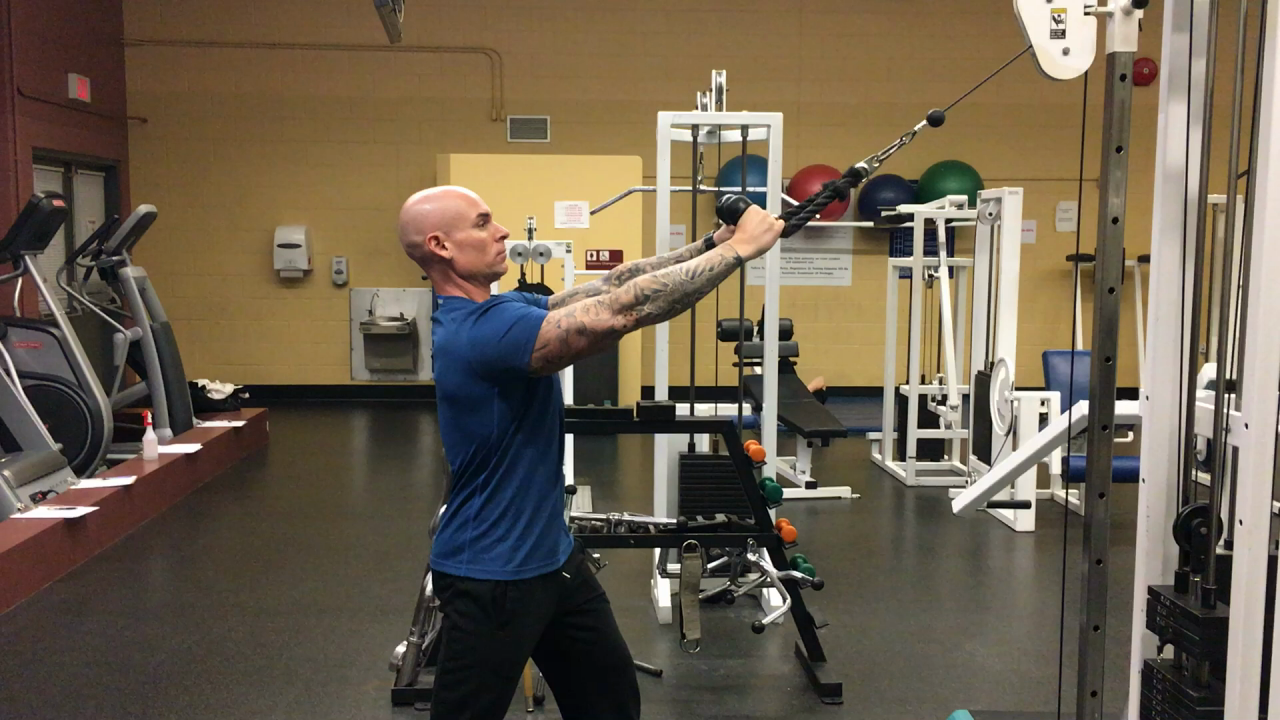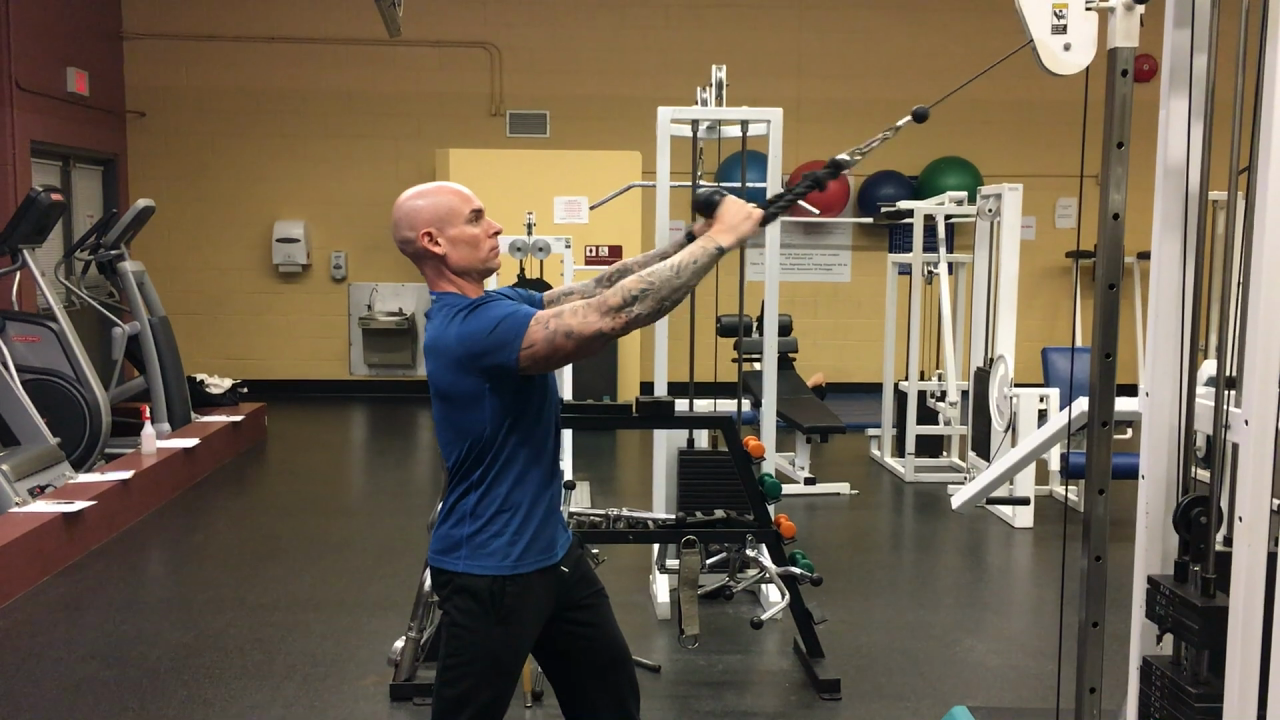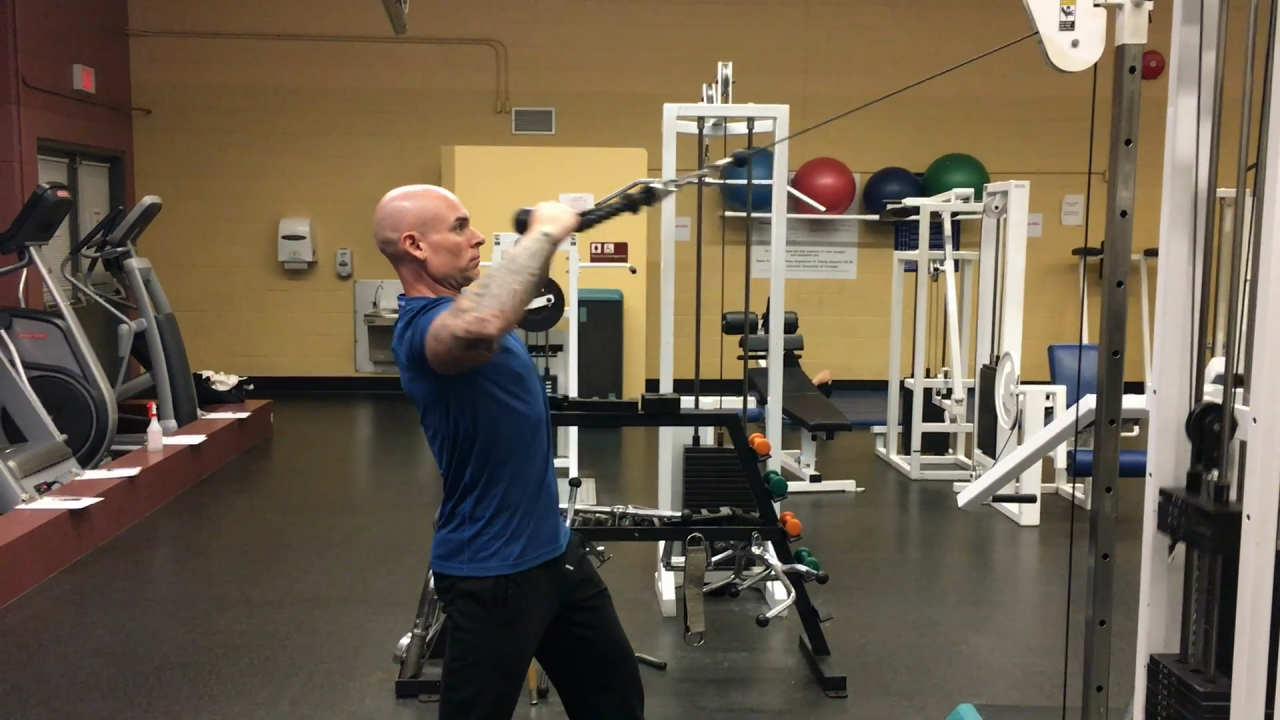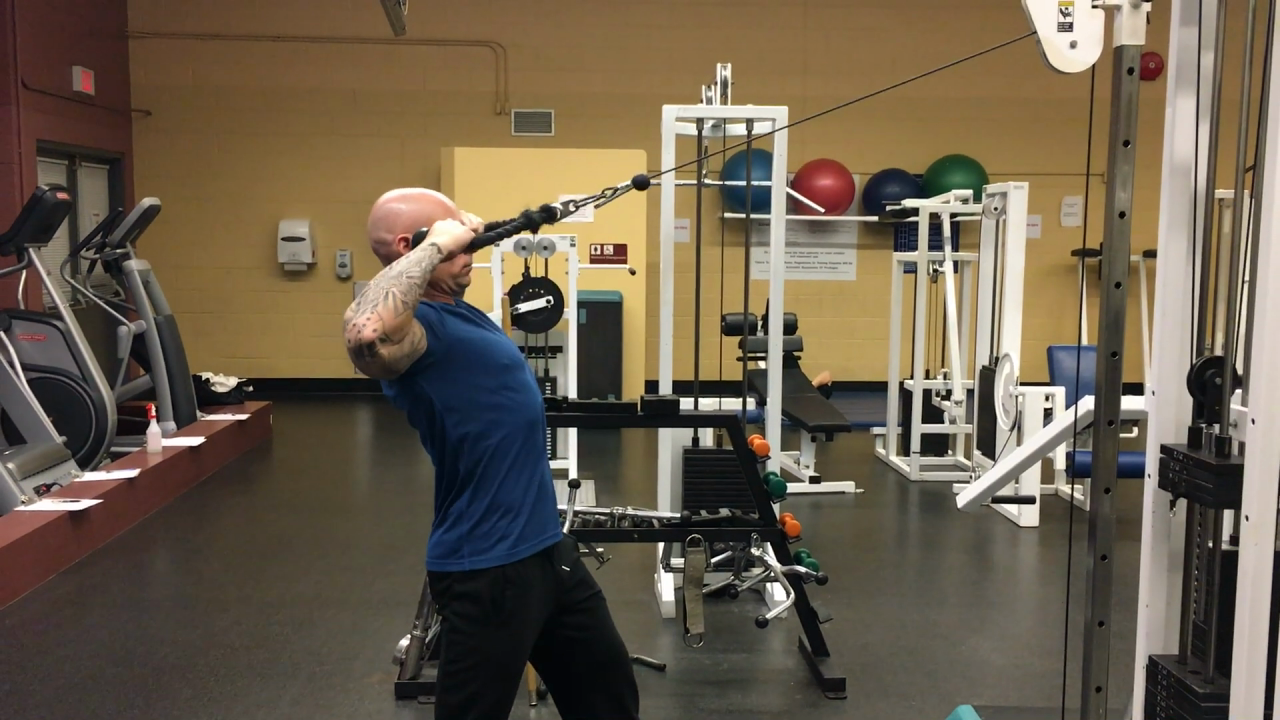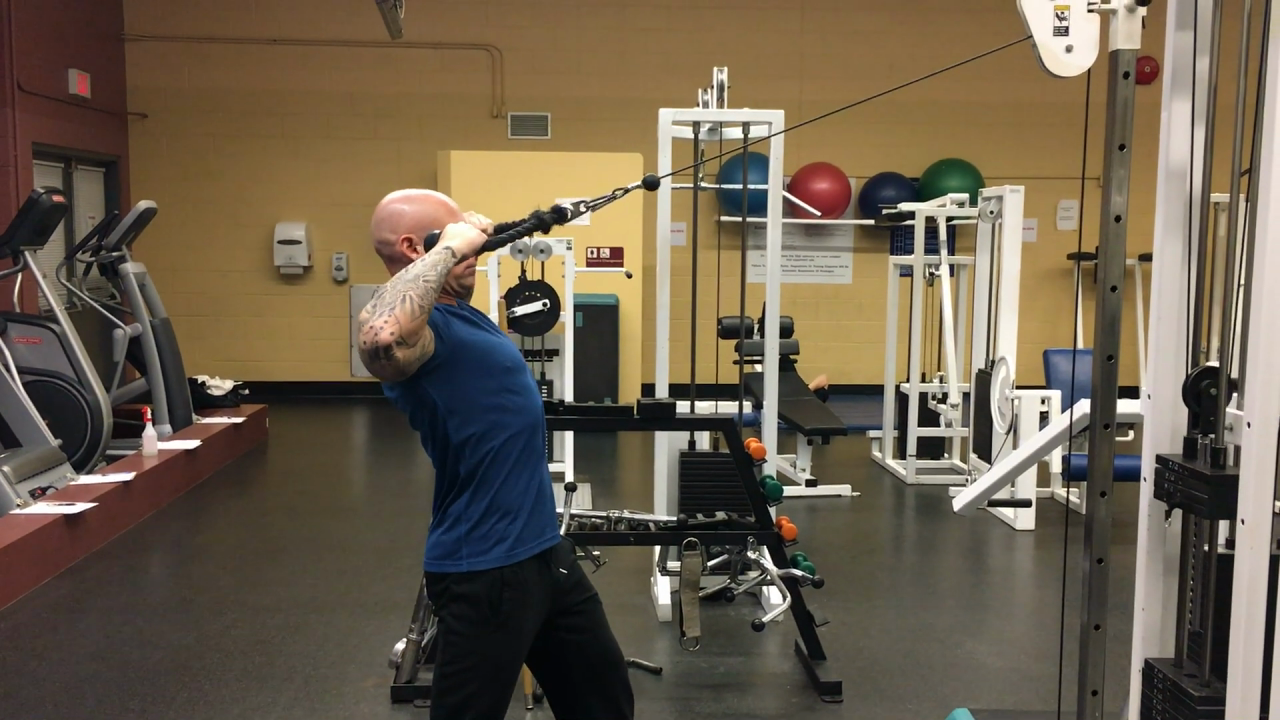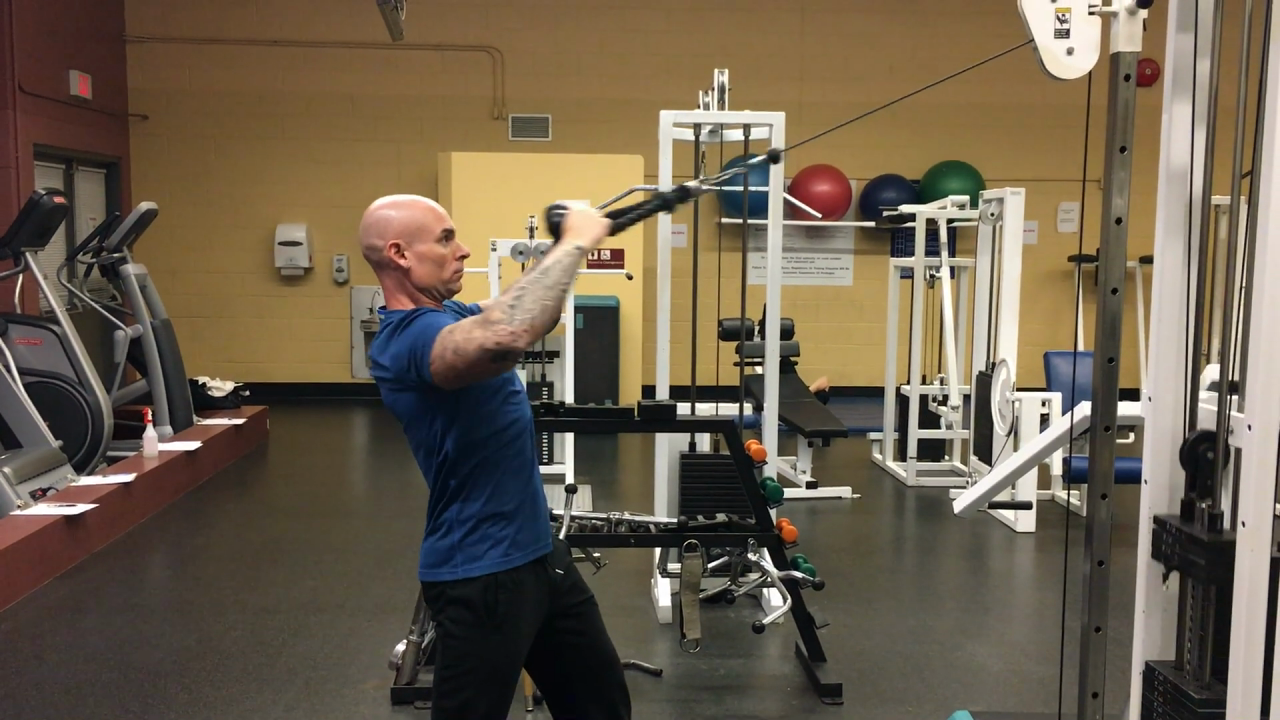
dt=0.4s
person 1, frame 1
left shoulder: (491, 311)
right shoulder: (481, 331)
left elbow: (605, 288)
right elbow: (620, 313)
left wrist: (710, 244)
right wrist: (737, 250)
left hip: (551, 555)
right hip: (492, 574)
person 1, frame 2
left shoulder: (497, 303)
right shoulder: (470, 329)
left elbow: (598, 289)
right elbow: (611, 318)
left wrist: (693, 237)
right wrist: (718, 239)
left hip: (549, 549)
right hip: (490, 570)
person 1, frame 3
left shoulder: (462, 306)
right shoulder: (428, 326)
left elbow: (512, 293)
right elbow: (483, 325)
left wrist: (545, 234)
right wrist: (542, 233)
left hip: (553, 547)
right hip: (493, 570)
person 1, frame 4
left shoulder: (449, 312)
right shoulder: (412, 329)
right elbow: (365, 332)
left wrist: (463, 237)
right wrist: (437, 244)
left hip: (546, 546)
right hip: (488, 566)
person 1, frame 5
left shoulder: (444, 313)
right shoulder: (410, 330)
right elbow: (380, 335)
left wrist: (470, 245)
right wrist: (453, 247)
left hip: (542, 548)
right hip: (485, 568)
person 1, frame 6
left shoulder: (443, 316)
right shoulder: (409, 340)
left elbow: (500, 313)
right elbow: (507, 336)
left wrist: (571, 244)
right wrist: (575, 245)
left hip: (536, 550)
right hip: (481, 573)
